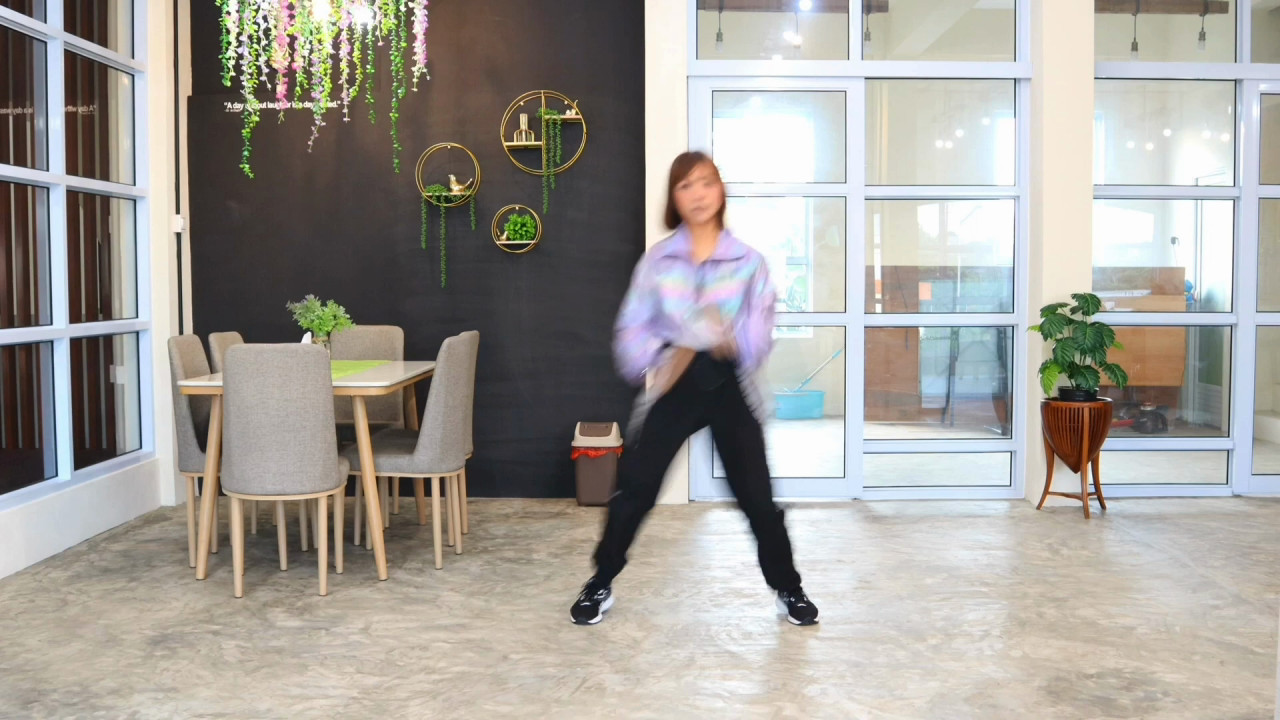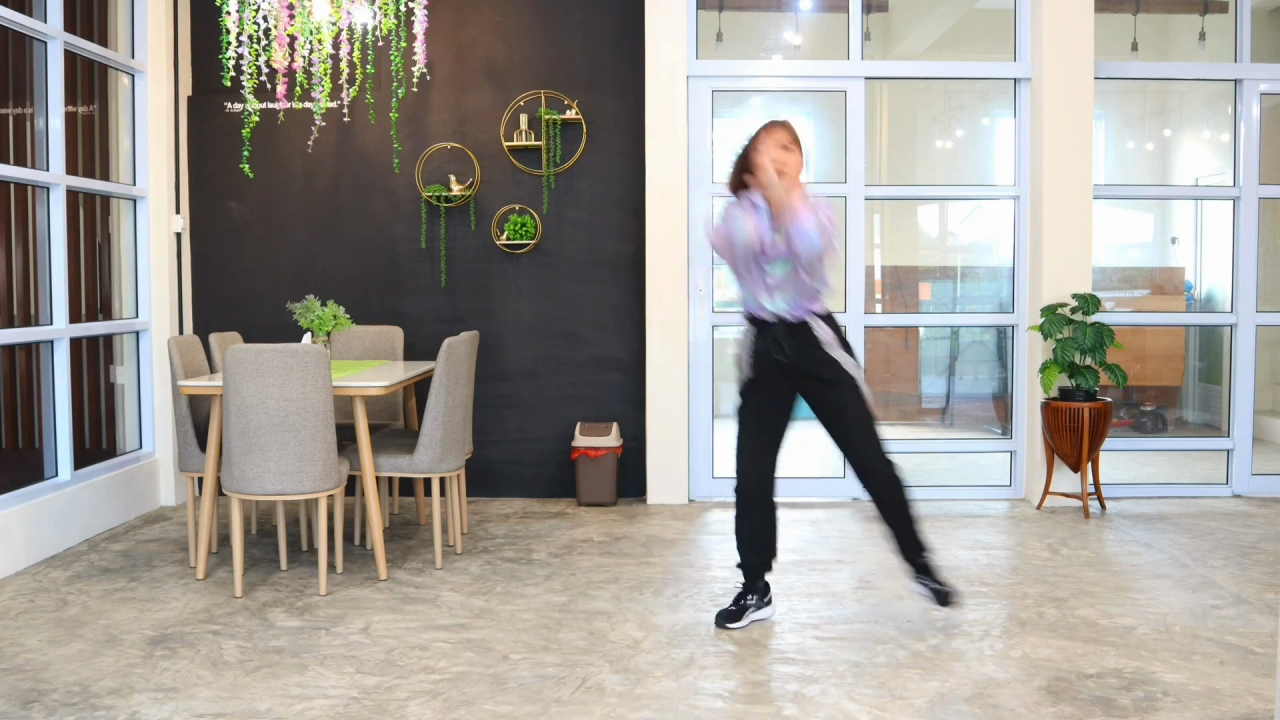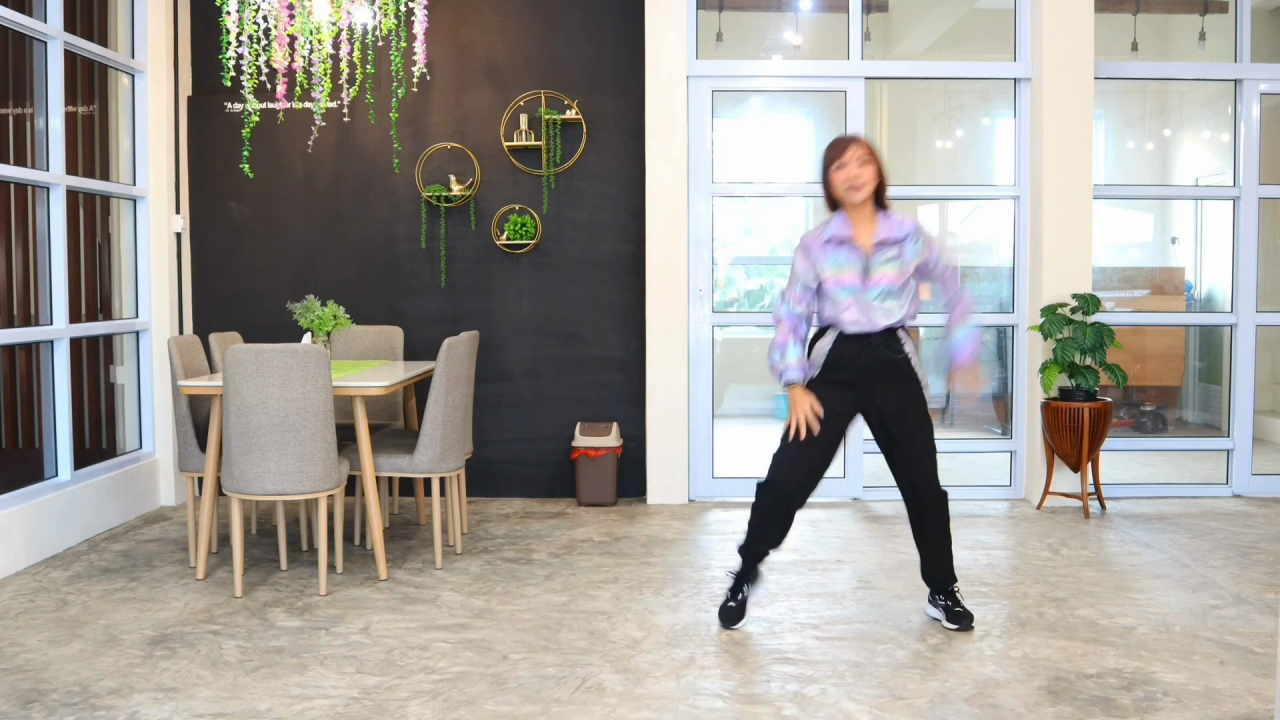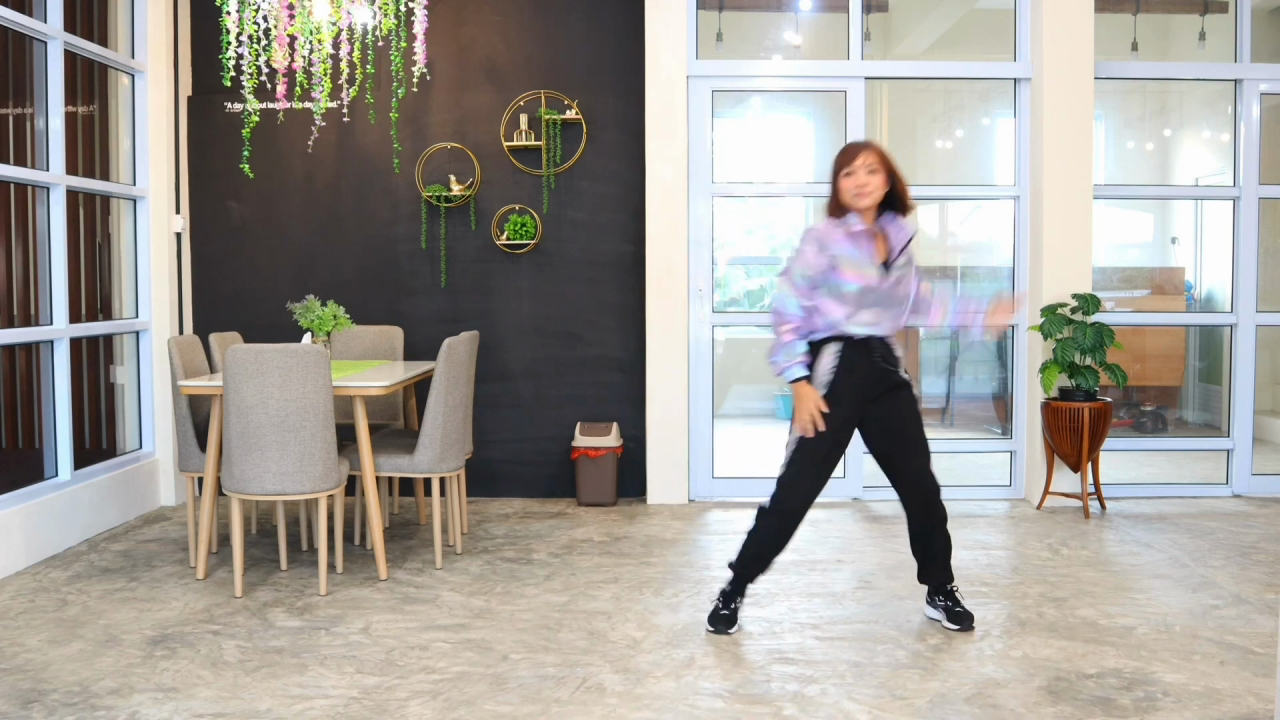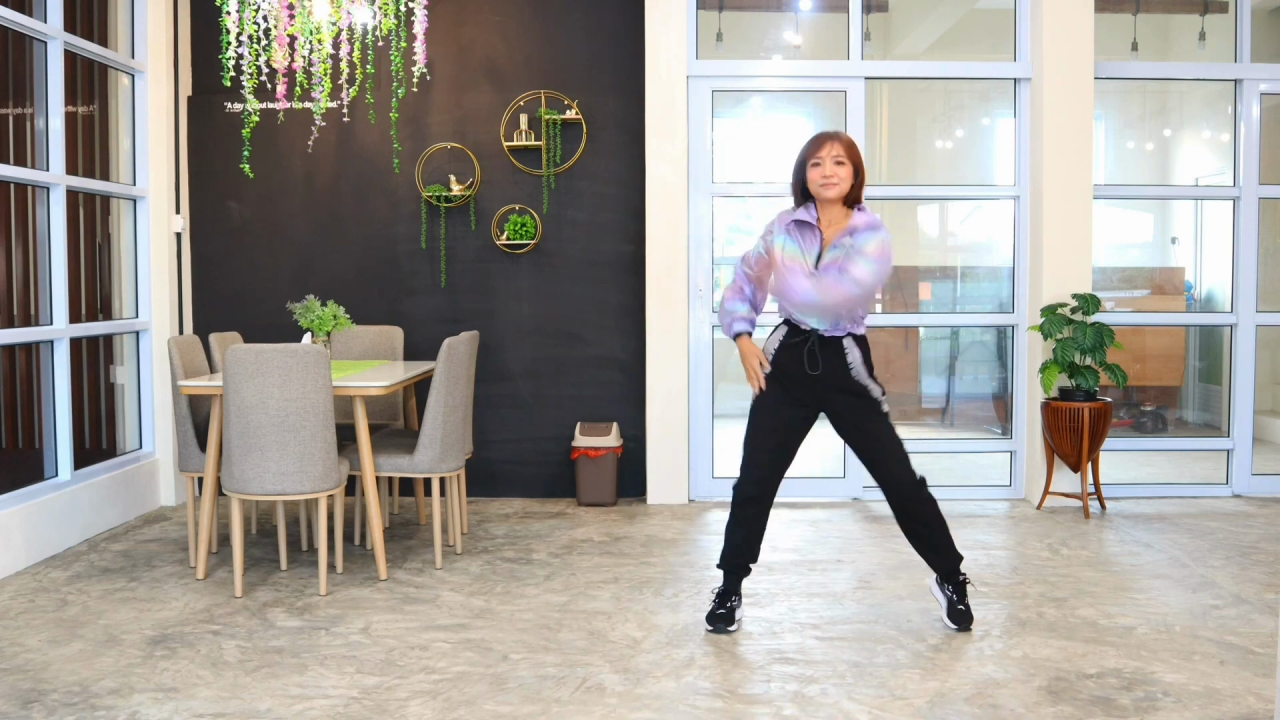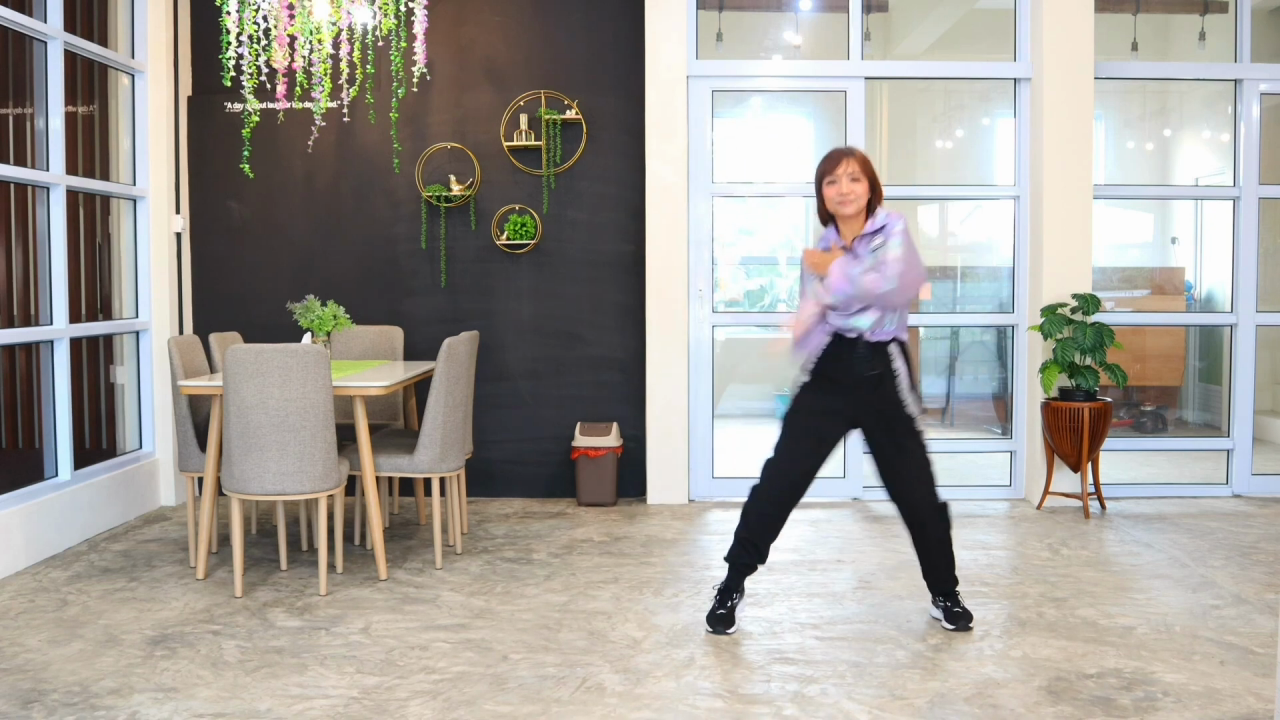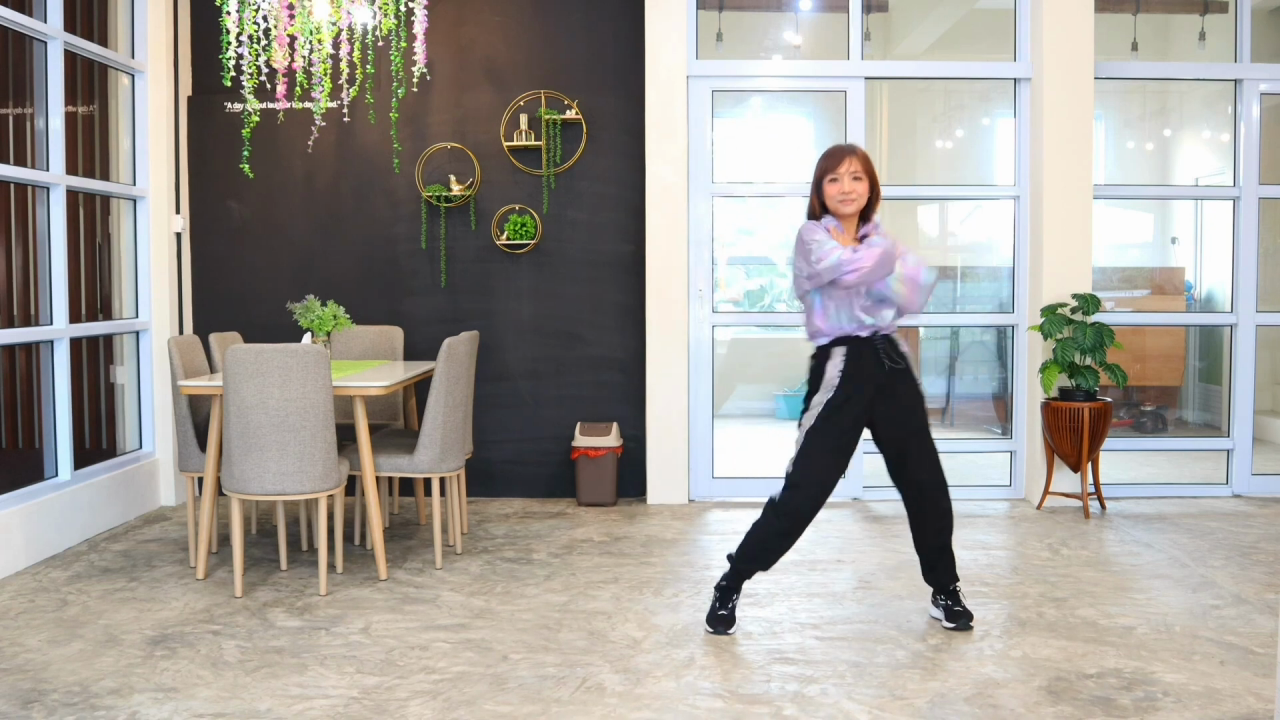
dt=0.3s
person 1, frame 1
left shoulder: (747, 260)
right shoulder: (656, 260)
left elbow: (761, 331)
right elbow: (631, 329)
left wrist: (732, 342)
right wrist: (653, 364)
left hip: (730, 381)
right hip: (672, 380)
left knee: (756, 495)
right knee: (633, 491)
left ankle: (787, 587)
right ankle: (602, 581)
person 1, frame 2
left shoulder: (814, 213)
right shoulder: (738, 212)
left elbow: (816, 249)
right elbow: (733, 244)
left wrist: (792, 203)
right wrist: (777, 208)
left hip: (817, 346)
right hip: (766, 350)
left knee: (872, 463)
right knee: (752, 476)
left ankle: (920, 567)
right ankle: (755, 590)
person 1, frame 3
left shoulder: (907, 233)
right shoulder: (818, 244)
left elbow: (951, 284)
right elbow: (791, 316)
left wrist: (963, 354)
right wrist: (794, 385)
left hip: (894, 364)
right hip: (836, 363)
left knee: (923, 482)
right knee: (789, 477)
left ankle: (942, 590)
right ankle: (747, 572)
person 1, frame 4
left shoulder: (898, 235)
right shoulder: (823, 238)
left elbow: (909, 305)
right elbow: (788, 310)
left wrist: (978, 314)
right wrist: (799, 381)
left hip: (884, 371)
right hip: (834, 370)
left knee: (920, 486)
right knee: (795, 491)
left ankle: (940, 591)
right ankle: (736, 587)
person 1, frame 5
left shoulder: (871, 232)
right shoulder: (787, 224)
left elbow: (849, 295)
right elbow: (745, 277)
left wrist: (785, 279)
right wrist: (741, 332)
left hip: (844, 362)
right hip: (789, 360)
left knee: (897, 476)
right knee: (755, 478)
left ankle: (950, 578)
right ankle: (730, 588)
person 1, frame 6
left shoulder: (893, 229)
right shoulder: (821, 251)
left elbow: (899, 288)
right elbow: (808, 320)
left wrist: (834, 273)
right wrist: (809, 319)
left hip: (884, 372)
right hip: (830, 370)
left knee: (917, 492)
right knee: (778, 481)
left ankle: (944, 593)
right ankle: (732, 585)
person 1, frame 7
left shoulder: (879, 237)
right shoulder: (813, 235)
left elbow: (919, 288)
right elbow: (854, 266)
left wrist: (886, 259)
right wrist: (879, 251)
left hip: (889, 366)
right hip: (841, 371)
left knee: (927, 485)
right knee: (805, 491)
left ankle: (944, 590)
right ankle: (730, 585)
